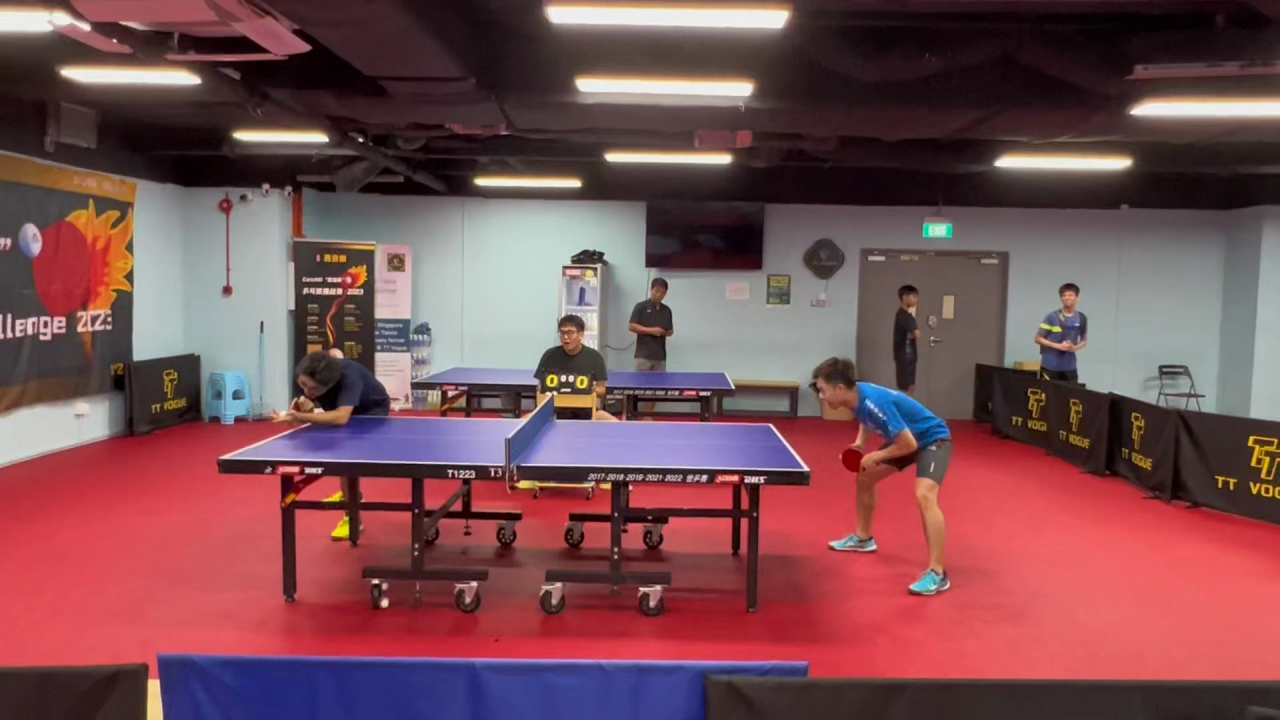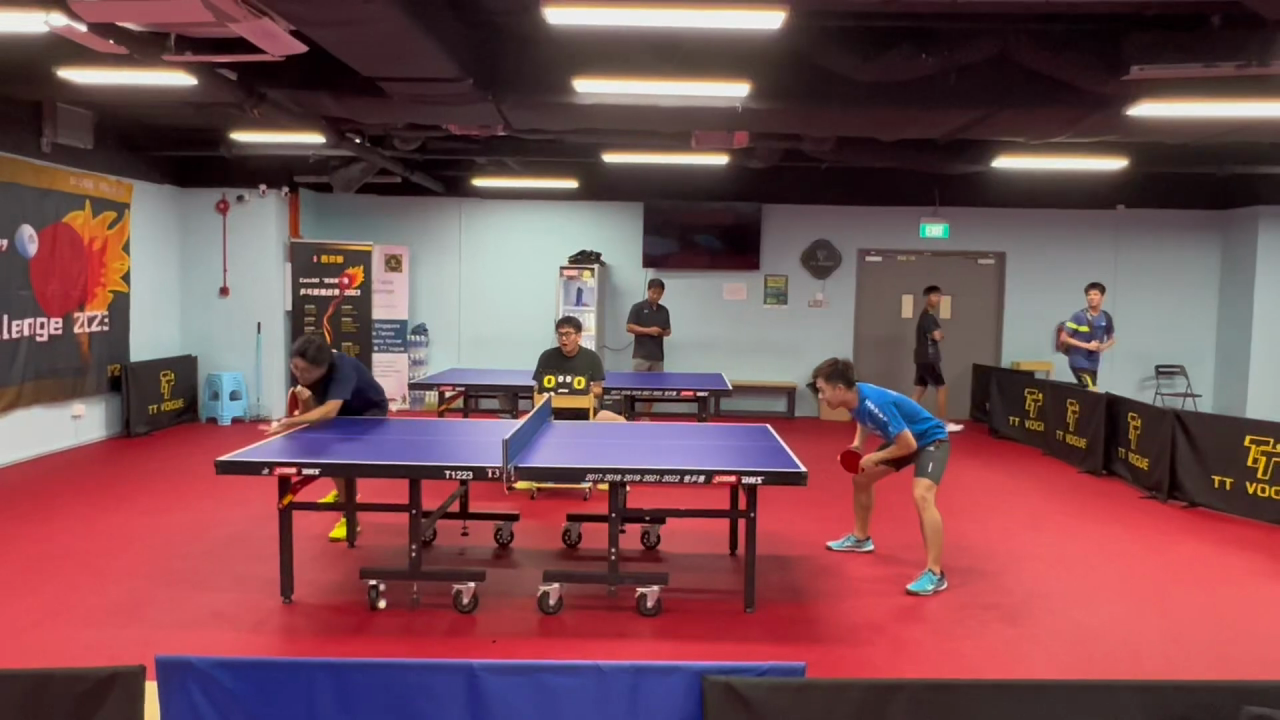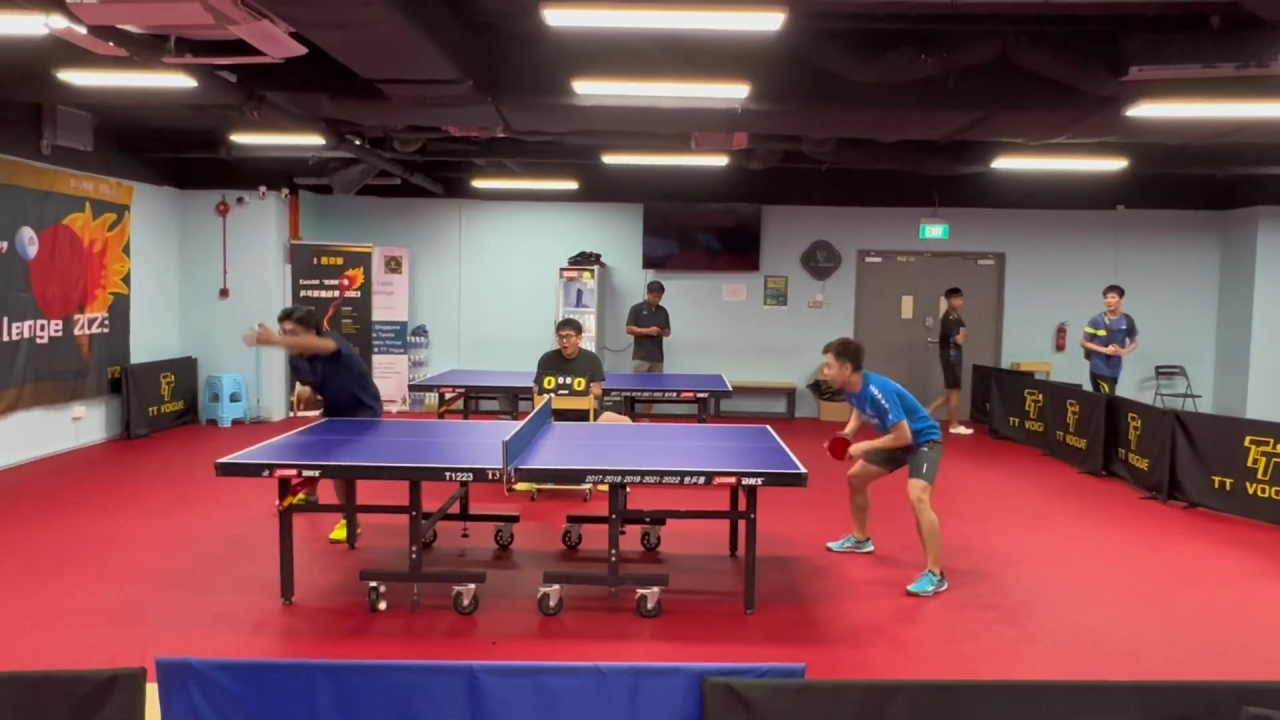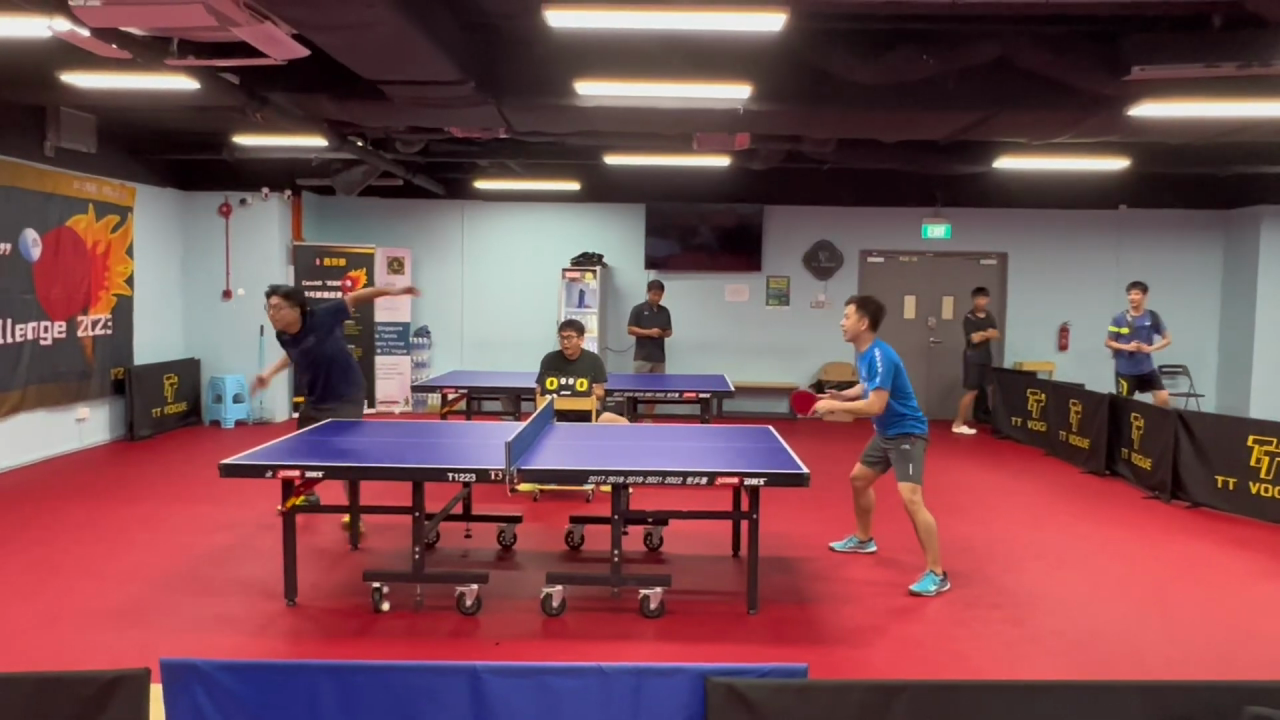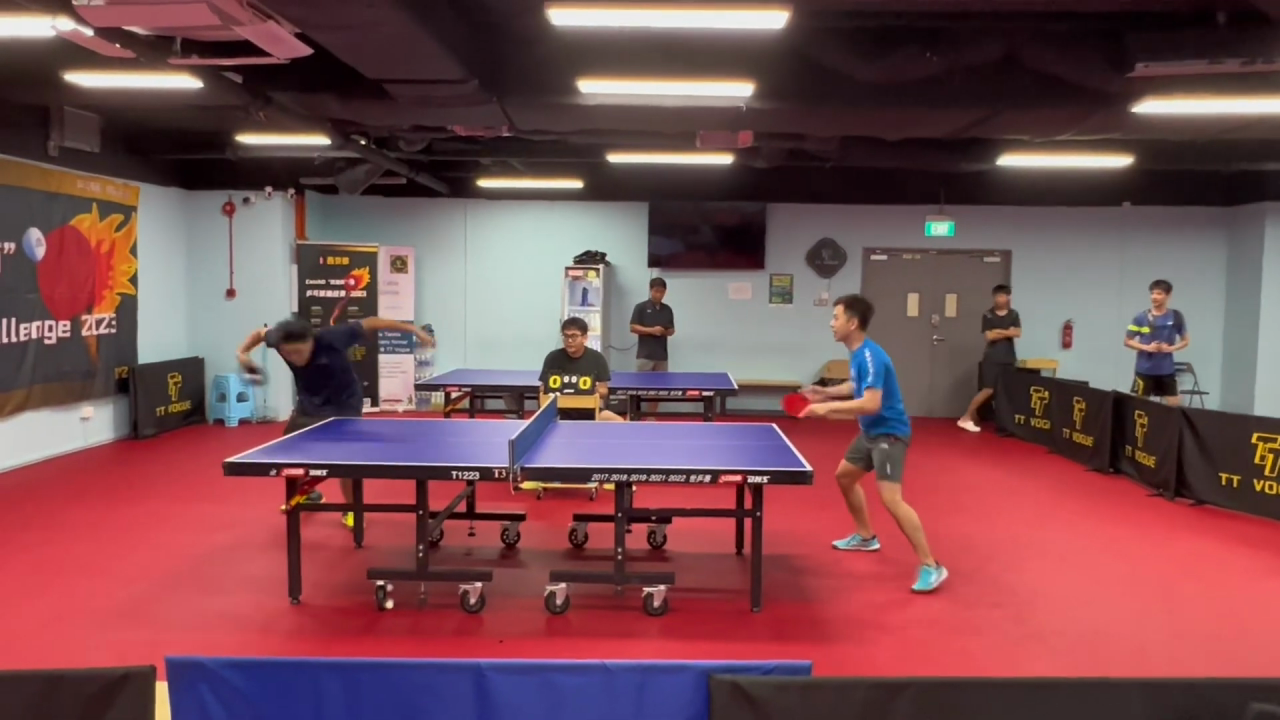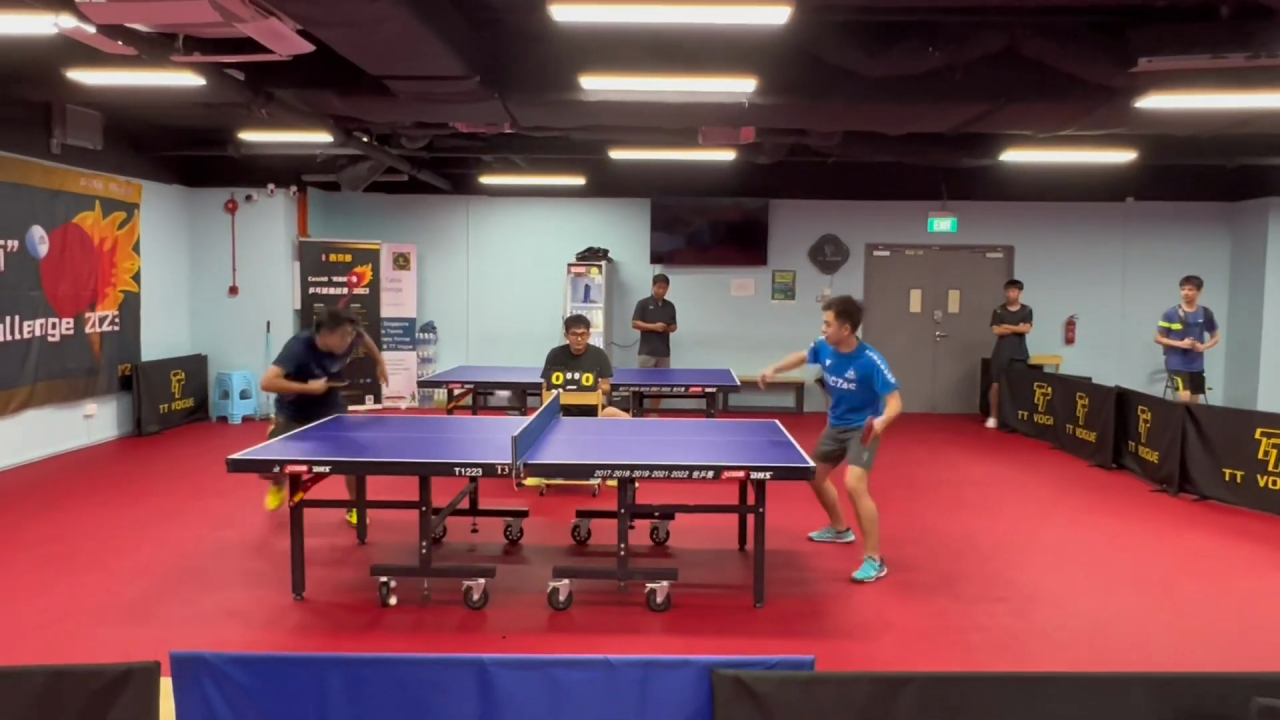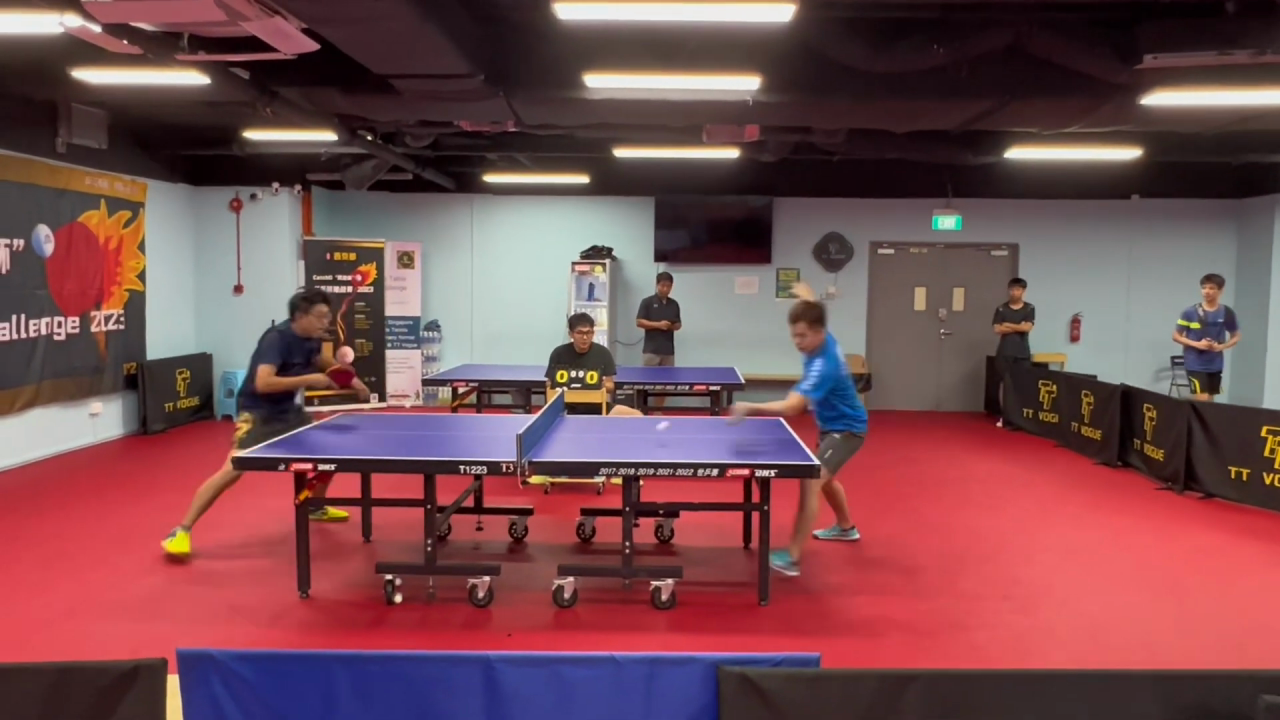
dt=0.3s
person 1, frame 1
left shoulder: (876, 404)
right shoulder: (856, 394)
left elbow: (909, 445)
right elbow: (868, 421)
left wrist: (875, 457)
right wrist: (859, 443)
left hip: (933, 440)
right hip: (905, 438)
left knee: (924, 496)
right knee: (864, 477)
left ankle: (937, 574)
right ankle: (863, 537)
person 1, frame 2
left shoulder: (876, 405)
right shoulder: (854, 396)
left elbow: (908, 445)
right elbow: (864, 421)
left wrist: (872, 458)
right wrist: (857, 444)
left hip: (930, 440)
right hip: (904, 439)
left knee: (922, 496)
right knee: (861, 477)
left ankle: (935, 574)
right ankle: (860, 538)
person 1, frame 3
left shoulder: (879, 392)
right shoulder: (852, 386)
left elbow: (903, 437)
right elbow: (860, 410)
left wrist: (864, 446)
right wrist: (848, 432)
left hip: (923, 441)
right hip: (897, 438)
left knee: (917, 497)
right knee: (855, 477)
left ankle: (935, 574)
right ankle: (860, 539)
person 1, frame 4
left shoulder: (881, 356)
right shoulder: (863, 353)
left elbow: (876, 406)
left wrist: (833, 405)
right wrist: (841, 395)
left hip: (907, 433)
right hip: (885, 433)
left knee: (911, 499)
right knee: (859, 479)
left ankle: (937, 573)
right ankle: (864, 539)
person 1, frame 5
left shoulder: (871, 356)
right shoulder: (857, 353)
left elbow: (871, 404)
left wrist: (828, 407)
right wrist: (826, 392)
left hip: (890, 433)
right hip: (870, 432)
left knee: (891, 499)
right knee: (844, 476)
left ankle: (930, 565)
right ankle: (865, 536)
person 1, frame 6
left shoulder: (871, 362)
right shoulder: (824, 347)
left elbow: (895, 402)
right elbow: (802, 357)
left wrist: (882, 421)
right wrist: (774, 370)
left hip: (864, 428)
right hip: (836, 426)
left knee: (854, 485)
right knee: (815, 476)
left ankle: (874, 558)
right ankle: (838, 528)
person 1, frame 7
left shoulder: (823, 366)
right shoulder: (824, 339)
left elbow: (790, 407)
right elbow: (807, 315)
left wrist: (749, 408)
right wrist: (806, 297)
left hip: (847, 429)
right hip: (832, 425)
left knee: (811, 480)
right knee: (823, 477)
left ankle: (792, 557)
right ankle: (845, 527)
person 2, frame 1
left shoulder: (349, 377)
right shoulder: (307, 378)
left elbow: (341, 417)
left wrist: (300, 417)
right wrist: (306, 405)
left hip: (372, 410)
right hip: (341, 408)
right ankle: (349, 493)
person 2, frame 2
left shoulder: (342, 370)
right shoulder: (304, 374)
left elbow: (330, 410)
right elbow: (310, 411)
left wrist: (289, 422)
right wrist: (304, 400)
left hip: (369, 411)
right hip: (343, 411)
right ankle: (342, 494)
person 2, frame 3
left shoulder: (330, 341)
right shoulder: (298, 358)
left elbow: (318, 346)
right elbow: (311, 398)
left wrist: (275, 341)
right wrist: (304, 394)
left hip: (363, 411)
right hip: (334, 412)
left ankle: (350, 521)
right ankle: (308, 497)
person 2, frame 4
left shoulder: (320, 318)
right shoulder: (283, 334)
left elbow: (355, 298)
left wrist: (391, 290)
right wrist: (270, 372)
left hip: (346, 399)
right hip: (314, 401)
right ankle: (308, 496)
person 2, frame 5
left shoulder: (332, 337)
right shoulder: (282, 341)
left elbow: (372, 323)
right elbow: (261, 333)
left wrist: (414, 330)
right wrist: (242, 353)
left hip: (343, 404)
right hip: (309, 405)
left ankle: (350, 509)
right ankle: (310, 494)
person 2, frame 6
left shoulder: (351, 338)
right shoulder: (298, 347)
left elbow: (364, 339)
right elbow: (266, 383)
left wrist: (381, 365)
right wrist: (307, 388)
left hip: (329, 408)
right hip: (293, 412)
left ankle: (354, 507)
right ankle: (279, 487)
person 2, frame 7
left shoulder: (311, 338)
right shoulder: (277, 338)
left elbow: (321, 360)
right elbow: (262, 383)
left wrist: (352, 380)
right wrist: (308, 380)
left hip: (287, 410)
right hip: (257, 412)
right knee: (231, 472)
left ankle: (317, 507)
right ankle: (182, 532)
